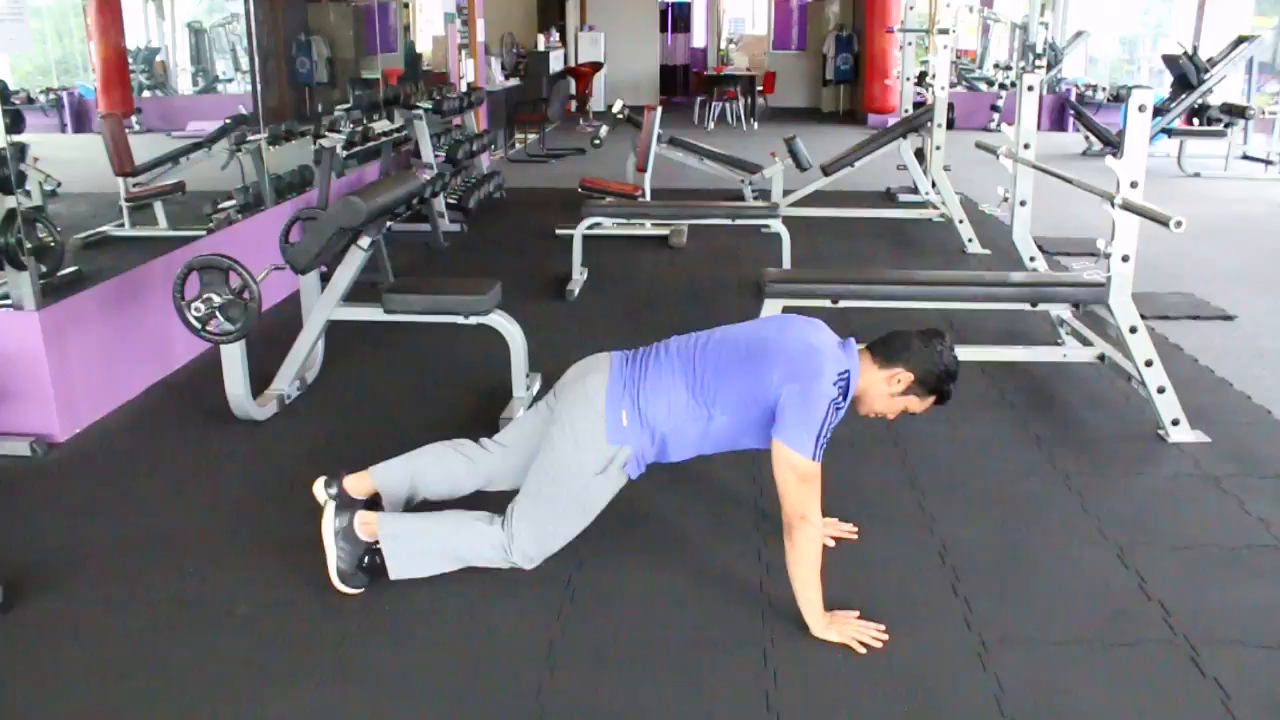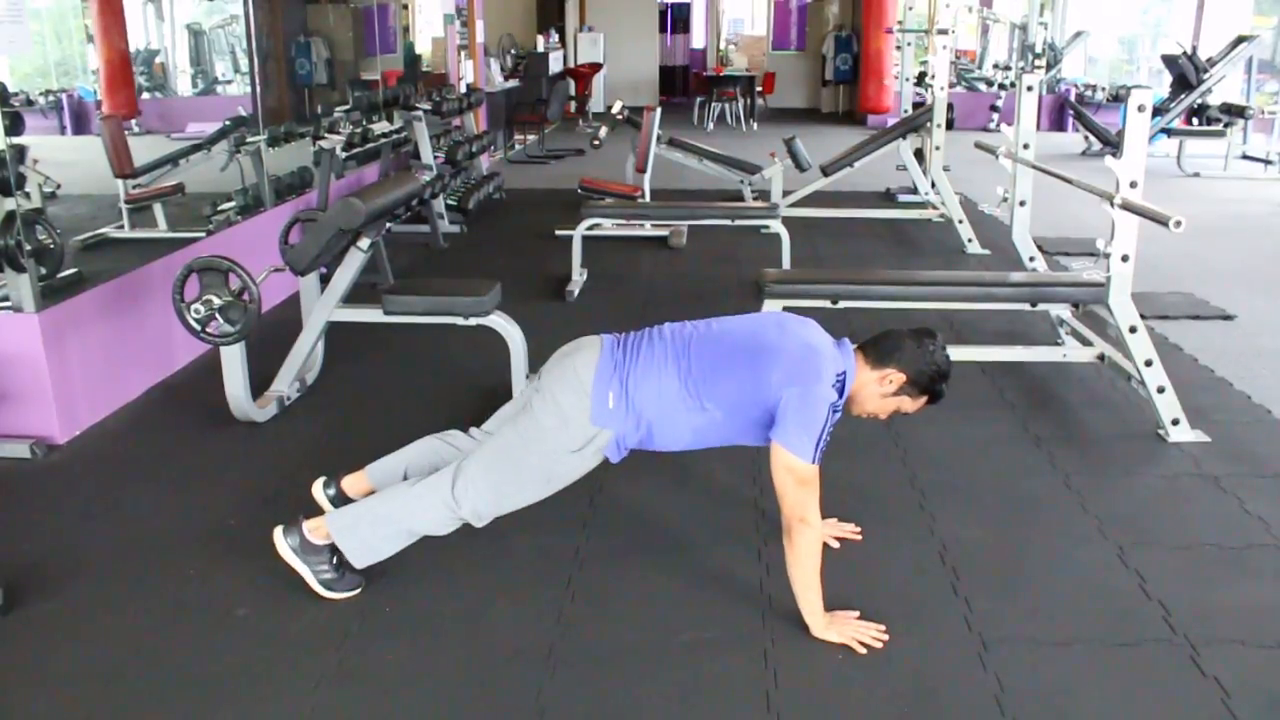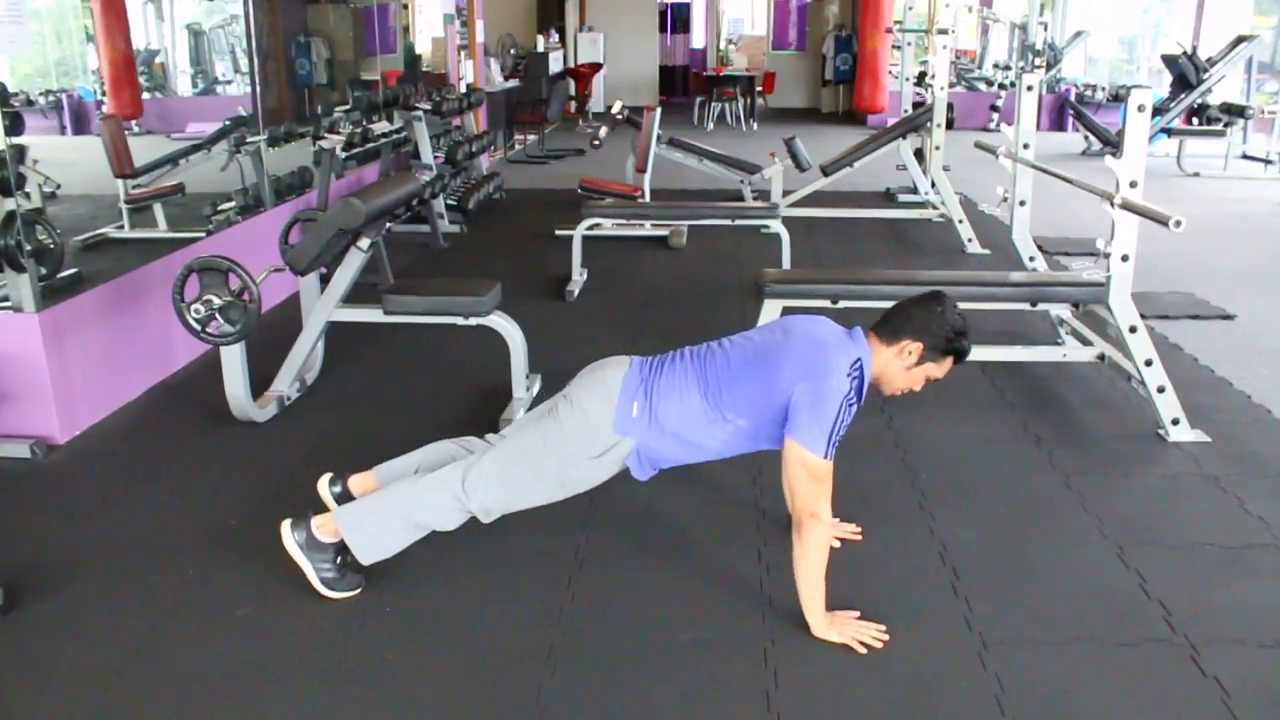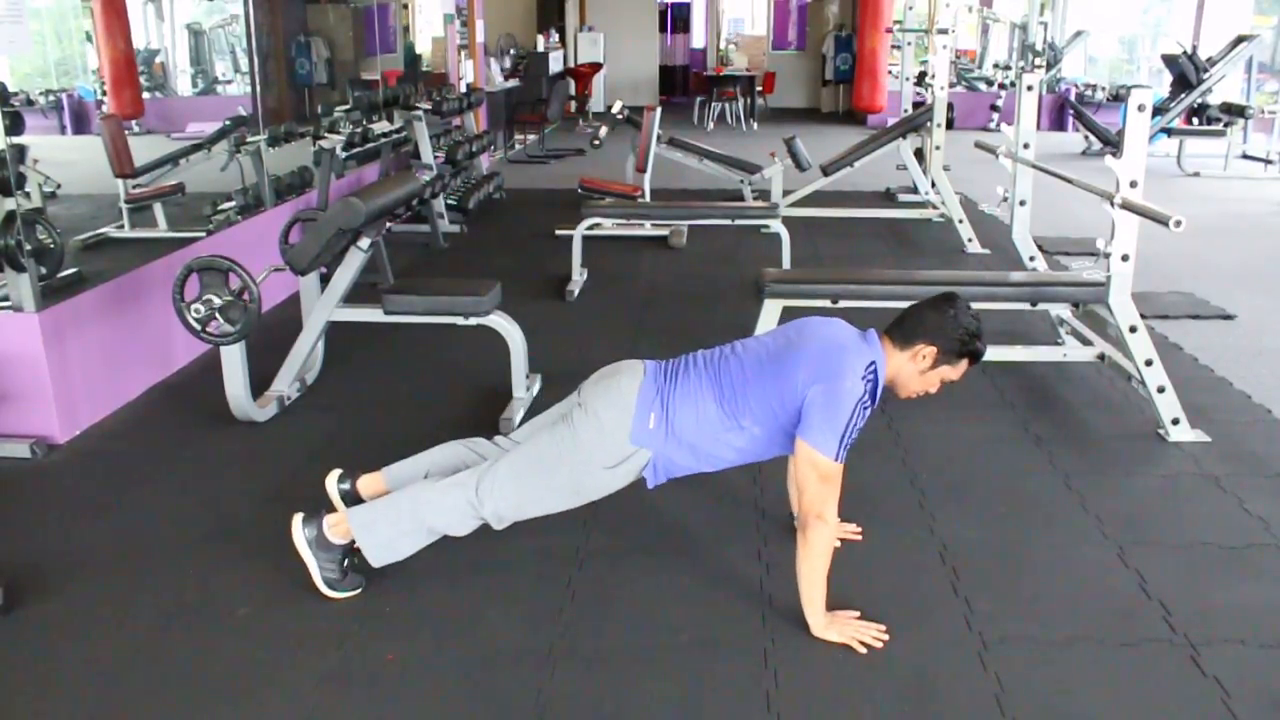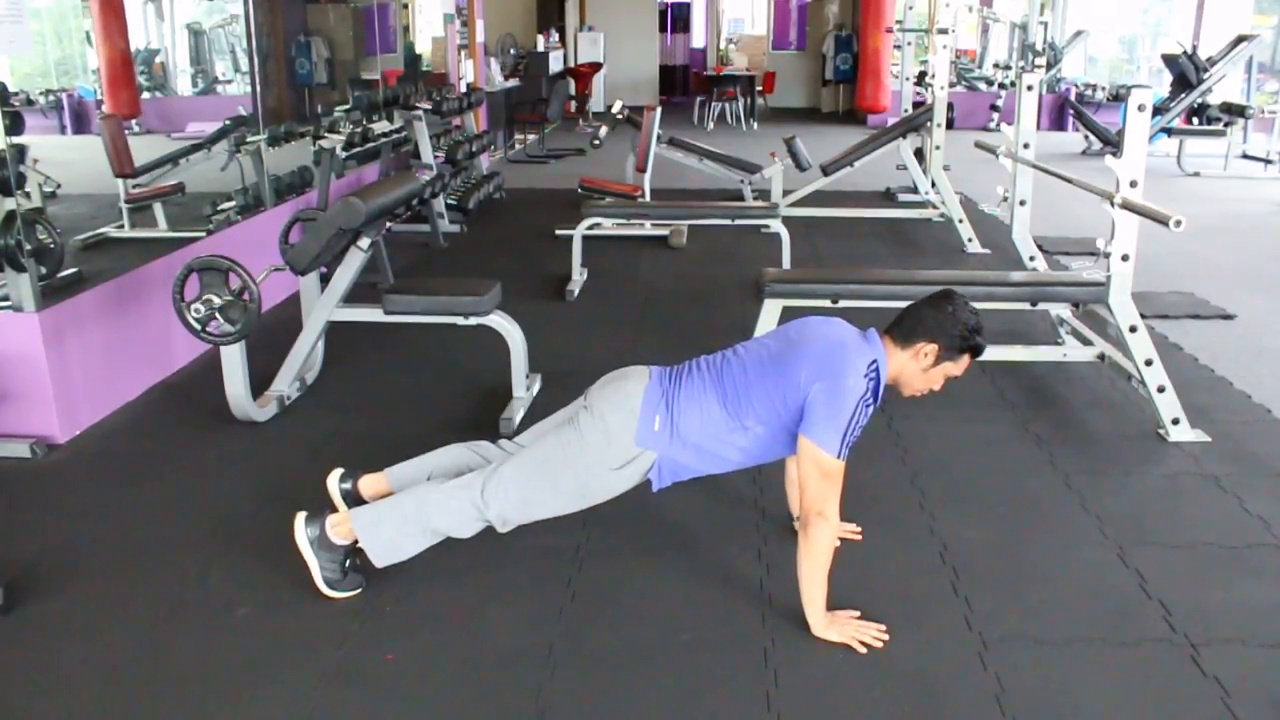
dt=0.4s
person 1, frame 1
left shoulder: (821, 343)
right shoulder: (820, 387)
left elbow: (790, 454)
right elbow: (796, 519)
left wrist: (807, 521)
right wrist: (818, 619)
left hip: (607, 384)
right hip: (613, 424)
left knee: (489, 458)
right knee: (523, 539)
left ankle: (354, 486)
right ankle: (364, 528)
person 1, frame 2
left shoulder: (815, 344)
right shoulder: (818, 389)
right elbow: (798, 519)
left wrist: (805, 519)
right wrist: (818, 620)
left hip: (594, 367)
right hip: (597, 407)
left knee: (477, 447)
right knee: (468, 492)
left ankle: (349, 488)
right ankle: (316, 535)
person 1, frame 3
left shoulder: (828, 337)
right shoulder: (834, 381)
left elbow: (789, 443)
right elbow: (813, 513)
left wrist: (807, 517)
right wrist: (819, 619)
left hip: (622, 390)
right hip: (620, 422)
left knee: (492, 452)
right knee: (477, 488)
left ankle: (354, 486)
right ankle: (322, 532)
person 1, frame 4
left shoulder: (840, 338)
right shoulder: (849, 384)
left elbow: (794, 433)
right elbow: (820, 515)
left wrist: (807, 517)
right wrist: (819, 619)
left hip: (634, 393)
right hip: (632, 432)
left knee: (500, 455)
right knee: (489, 496)
left ankle: (360, 487)
right ankle: (331, 531)
person 1, frame 5
left shoulder: (839, 337)
right shoulder: (852, 381)
right elbow: (822, 513)
left wrist: (803, 516)
right wrist: (819, 618)
left hip: (636, 398)
right hip: (637, 435)
left knee: (503, 461)
right knee: (493, 497)
left ankle: (363, 486)
right ankle: (336, 529)
